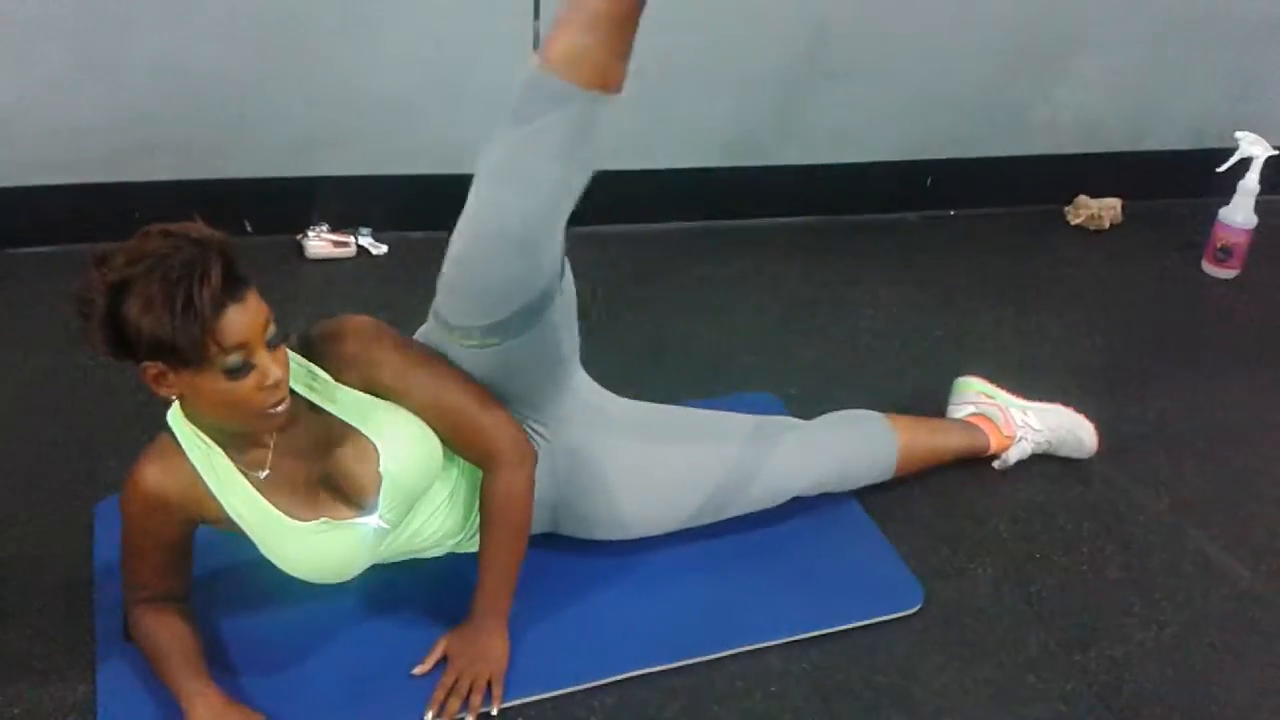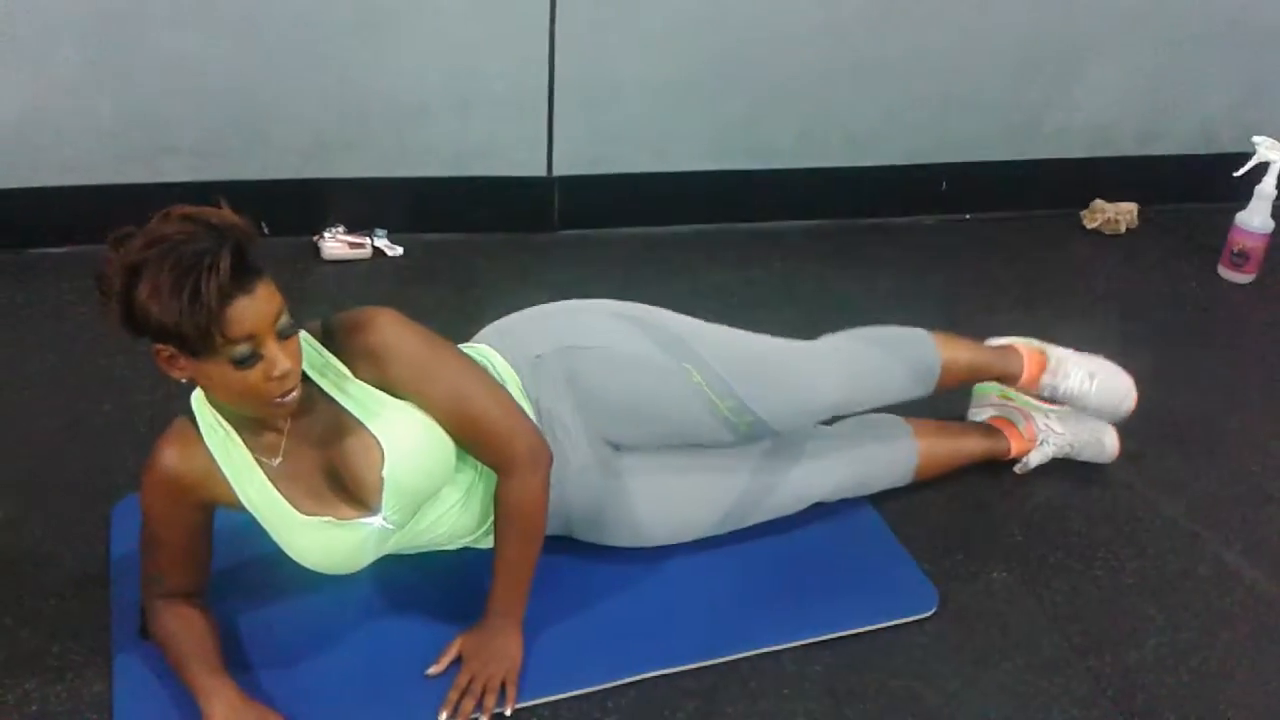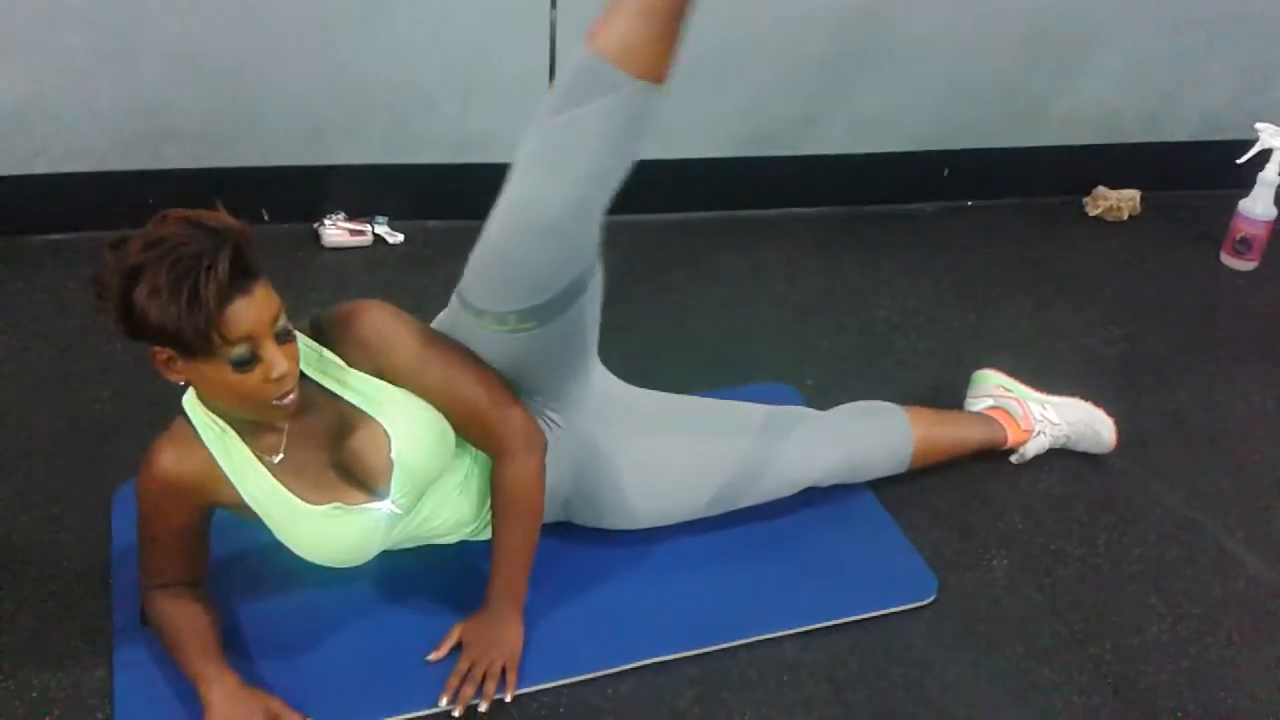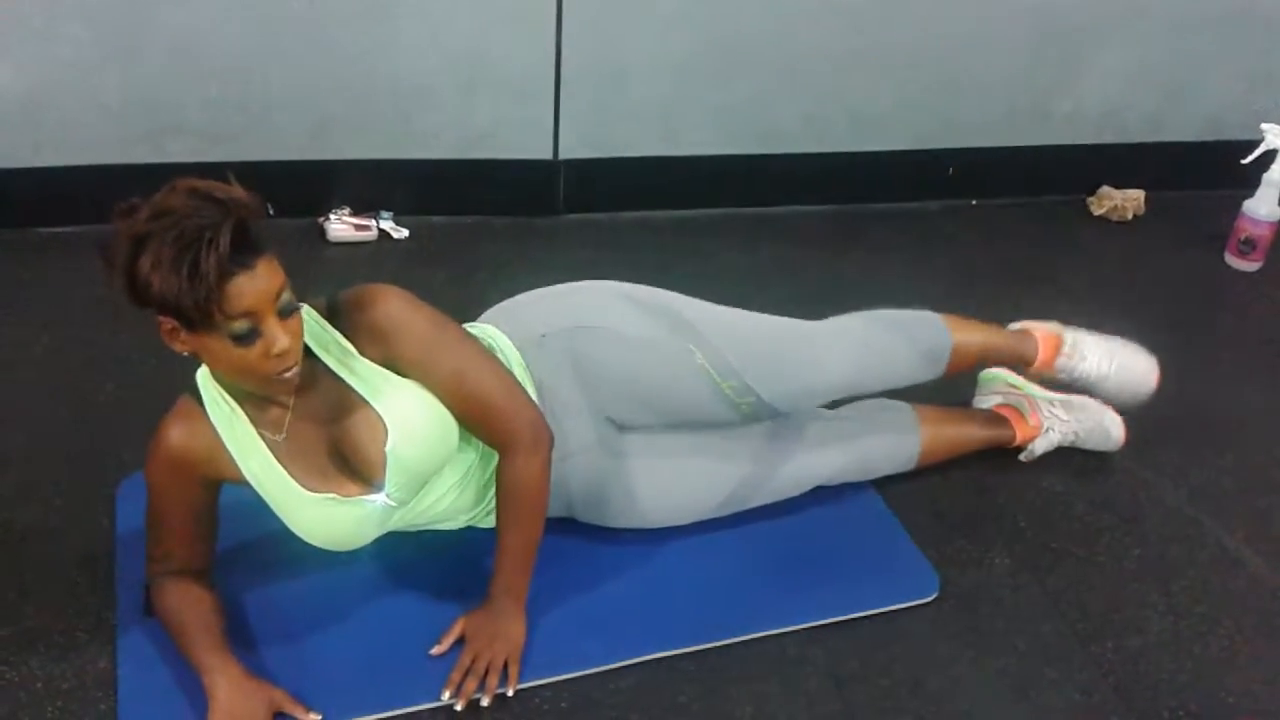
dt=1s
person 1, frame 1
left shoulder: (348, 354)
right shoulder: (165, 484)
left elbow: (508, 453)
right elbow: (152, 602)
left wrist: (489, 621)
left hip: (524, 407)
right hip: (525, 502)
right ankle: (981, 428)
person 1, frame 2
left shoulder: (368, 344)
right shoulder: (184, 469)
left elbow: (525, 456)
right elbow: (172, 597)
left wrist: (503, 624)
left hip: (555, 382)
right hip: (574, 504)
left knee: (817, 385)
right knee: (802, 468)
left ankle: (1016, 367)
right ankle: (1003, 431)
person 1, frame 3
left shoulder: (357, 338)
right shoulder: (181, 468)
left elbow: (518, 444)
right elbow: (169, 587)
left wrist: (505, 608)
left hip: (538, 397)
right hip: (553, 490)
right knee: (798, 452)
right ankle: (1001, 421)
person 1, frame 4
left shoulder: (372, 320)
right shoulder: (189, 446)
left elbow: (525, 434)
right elbow: (177, 574)
left wrist: (507, 605)
left hip: (565, 366)
right hip: (569, 485)
left knee: (822, 365)
right knee: (803, 452)
left ankle: (1029, 351)
right ankle: (1007, 420)
